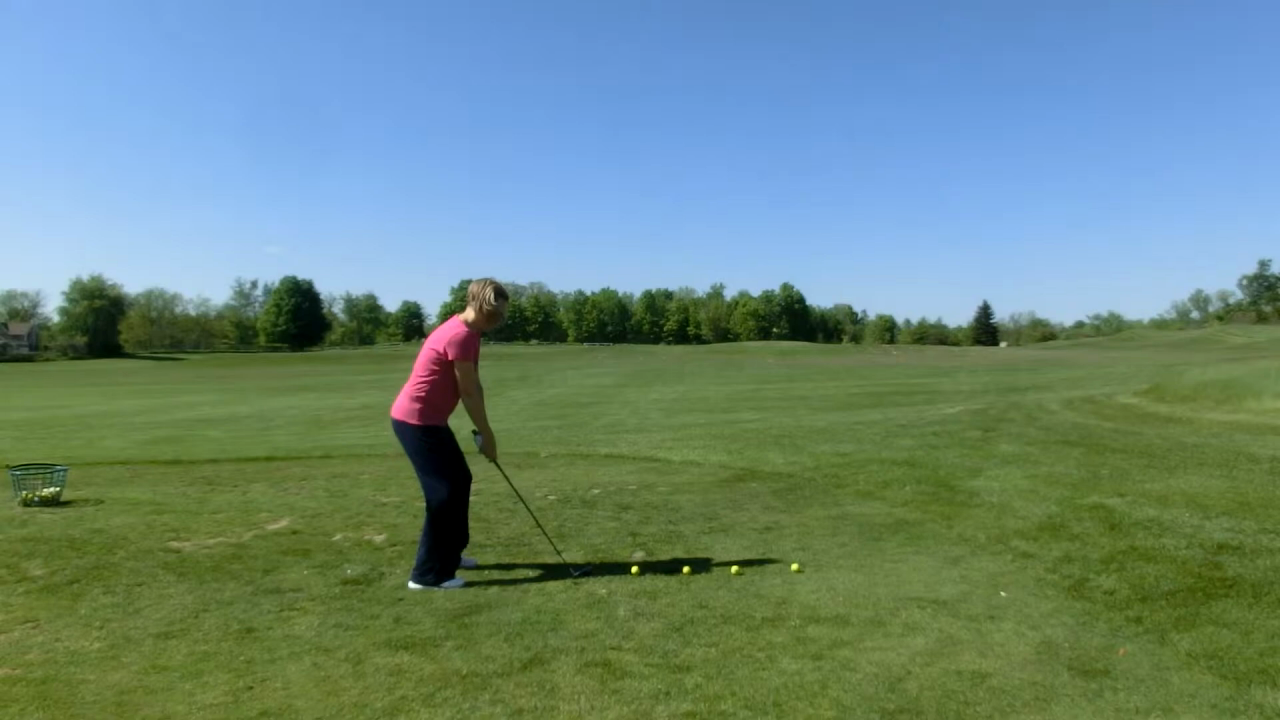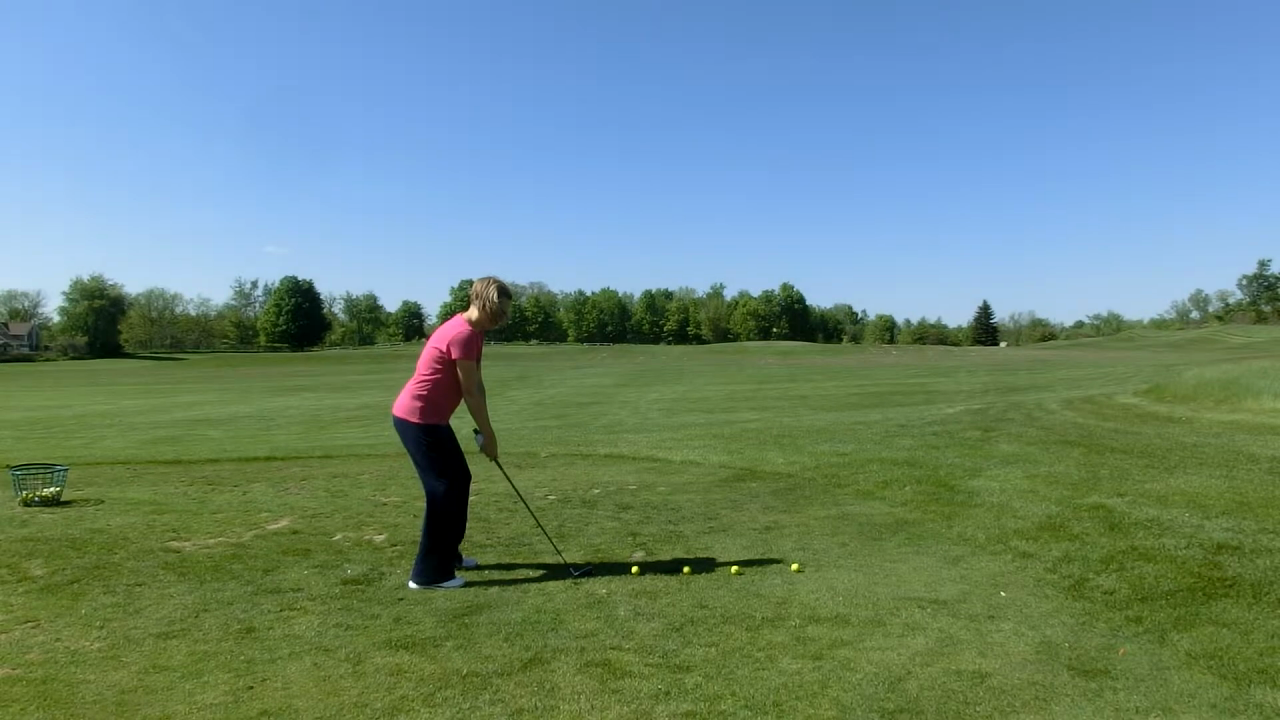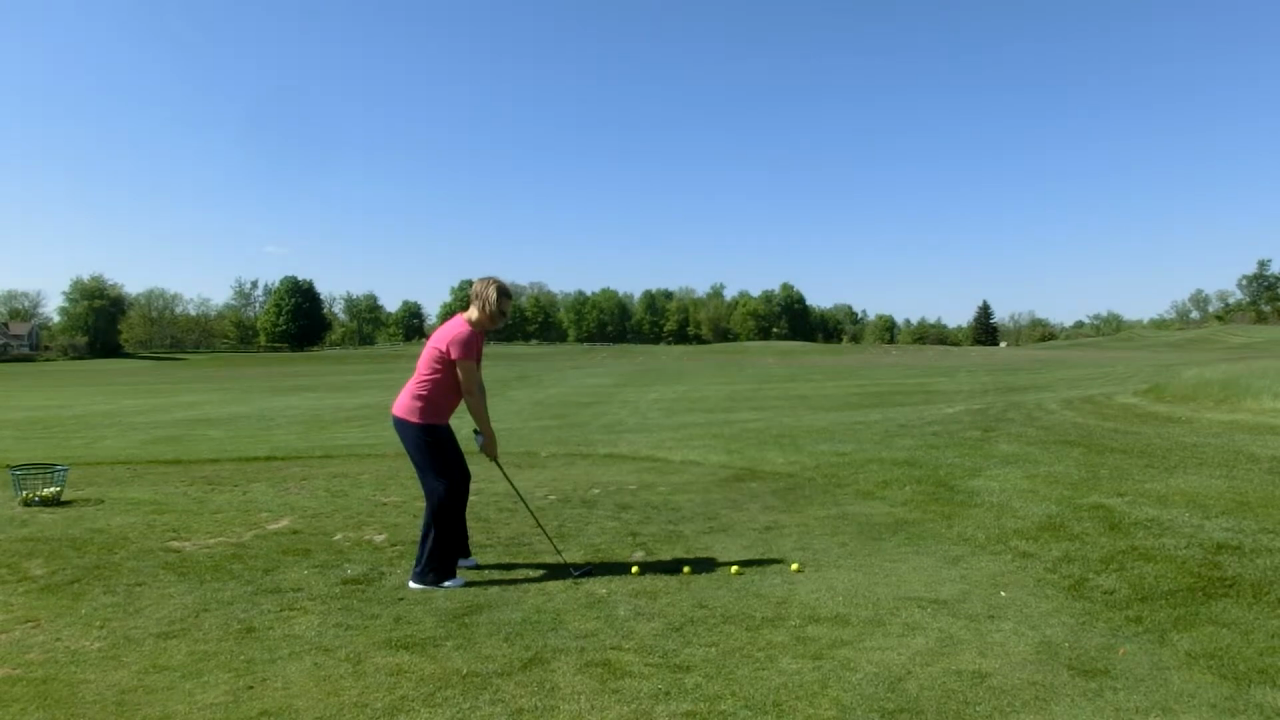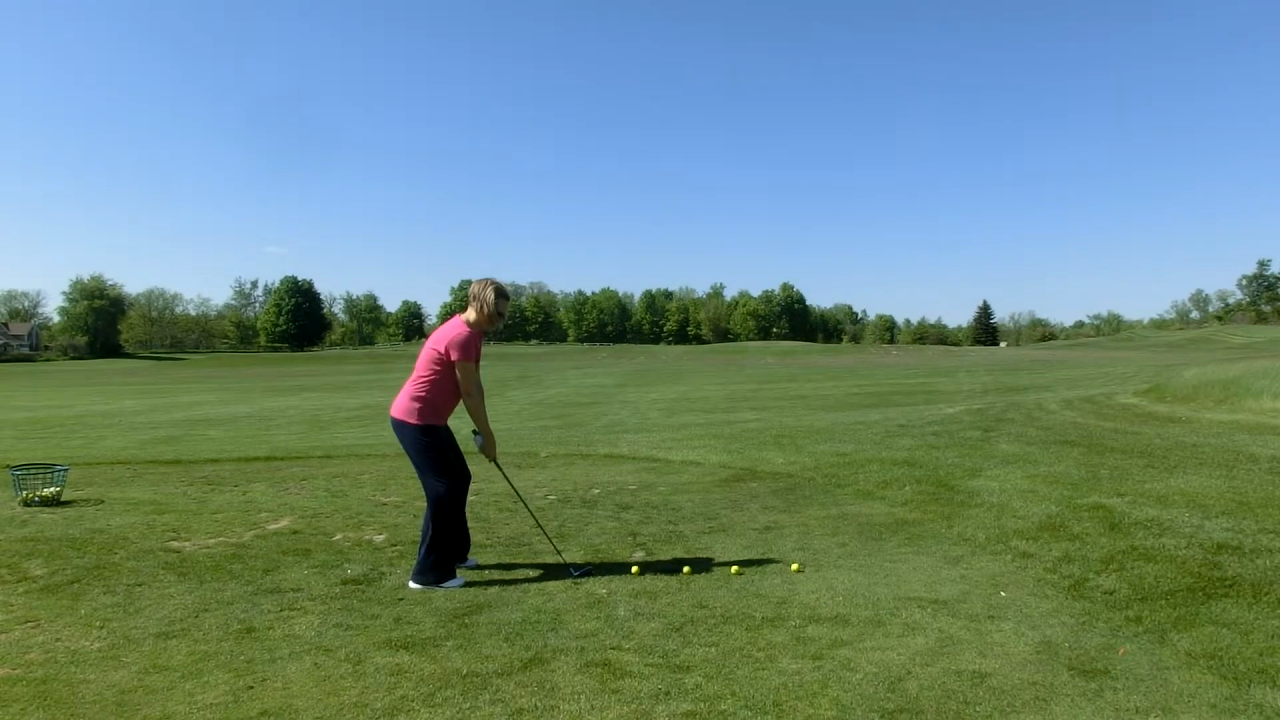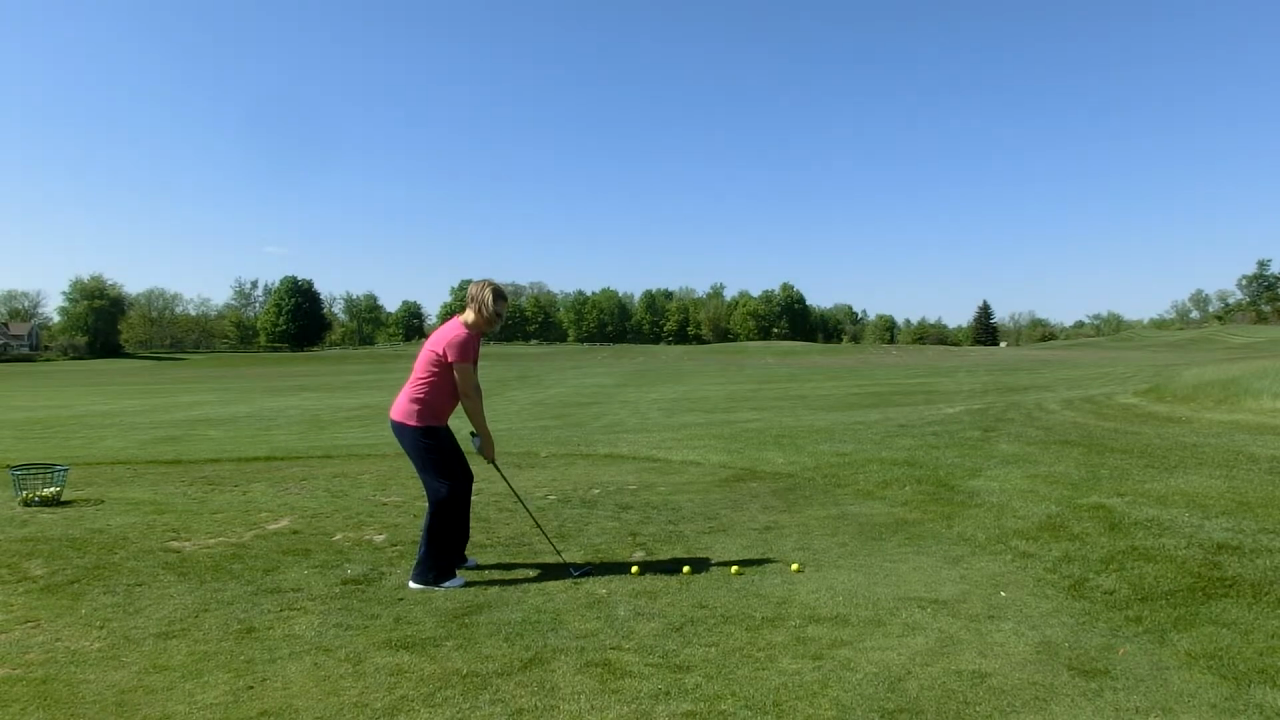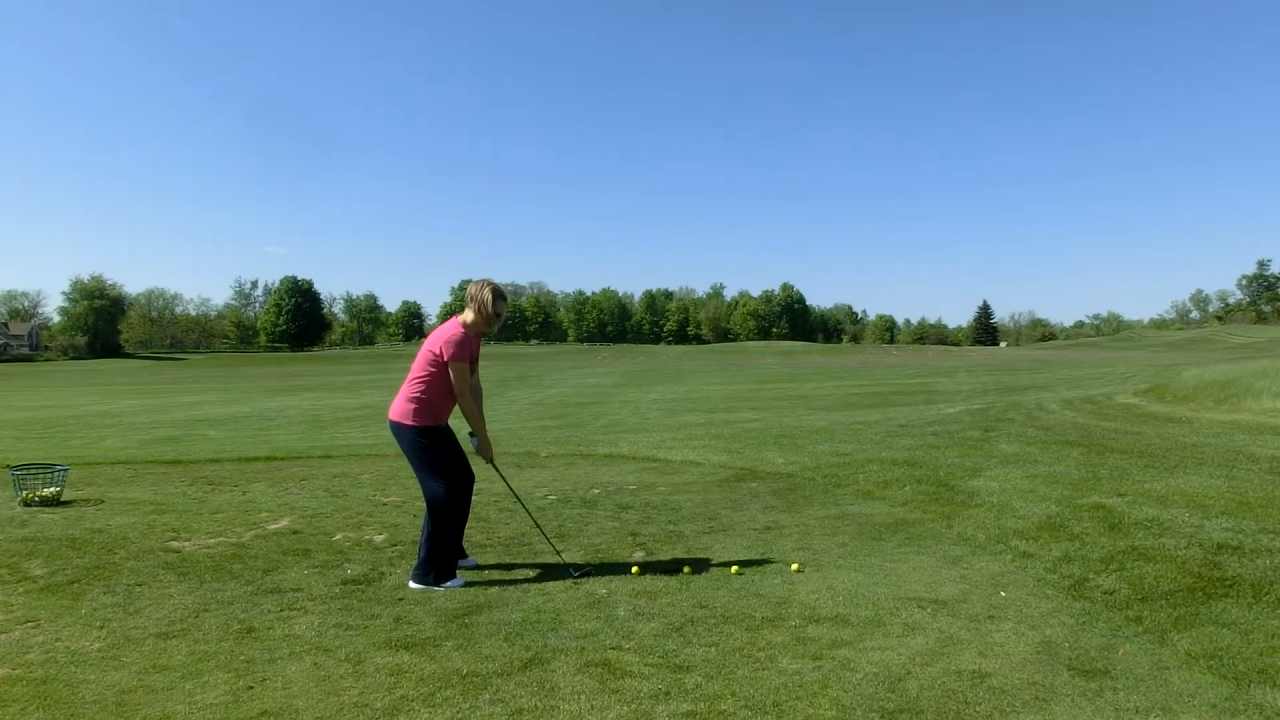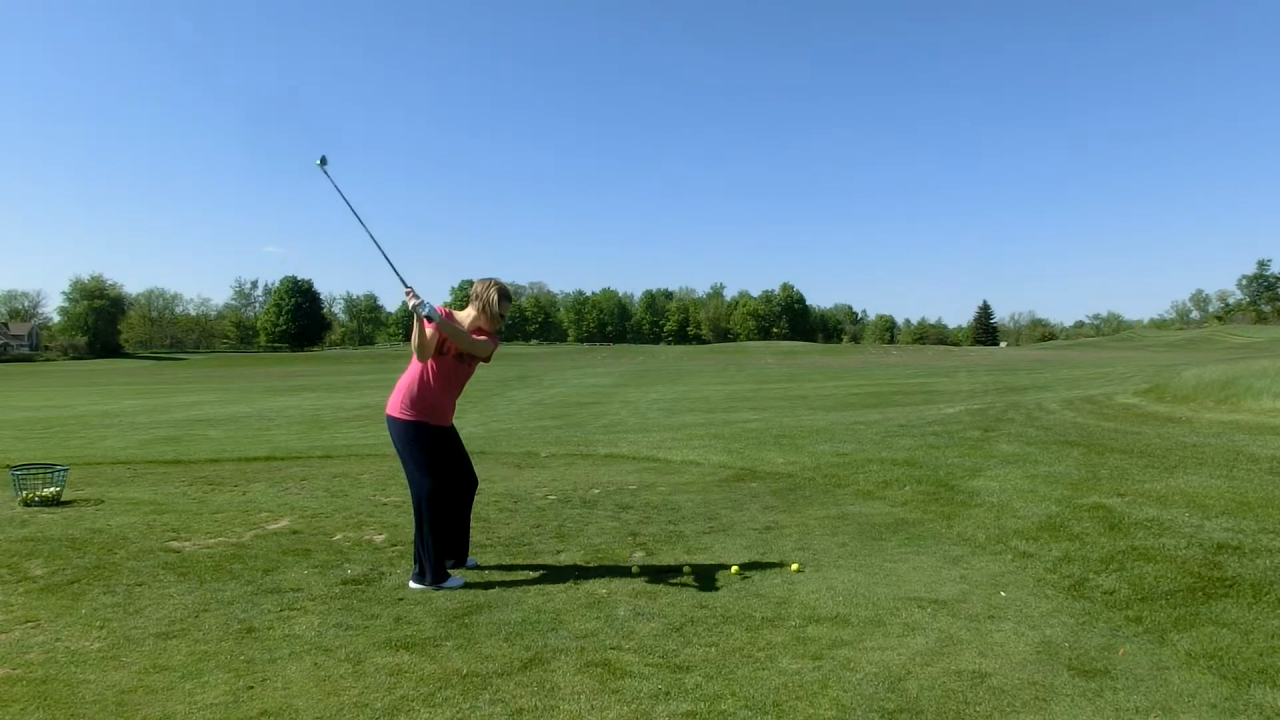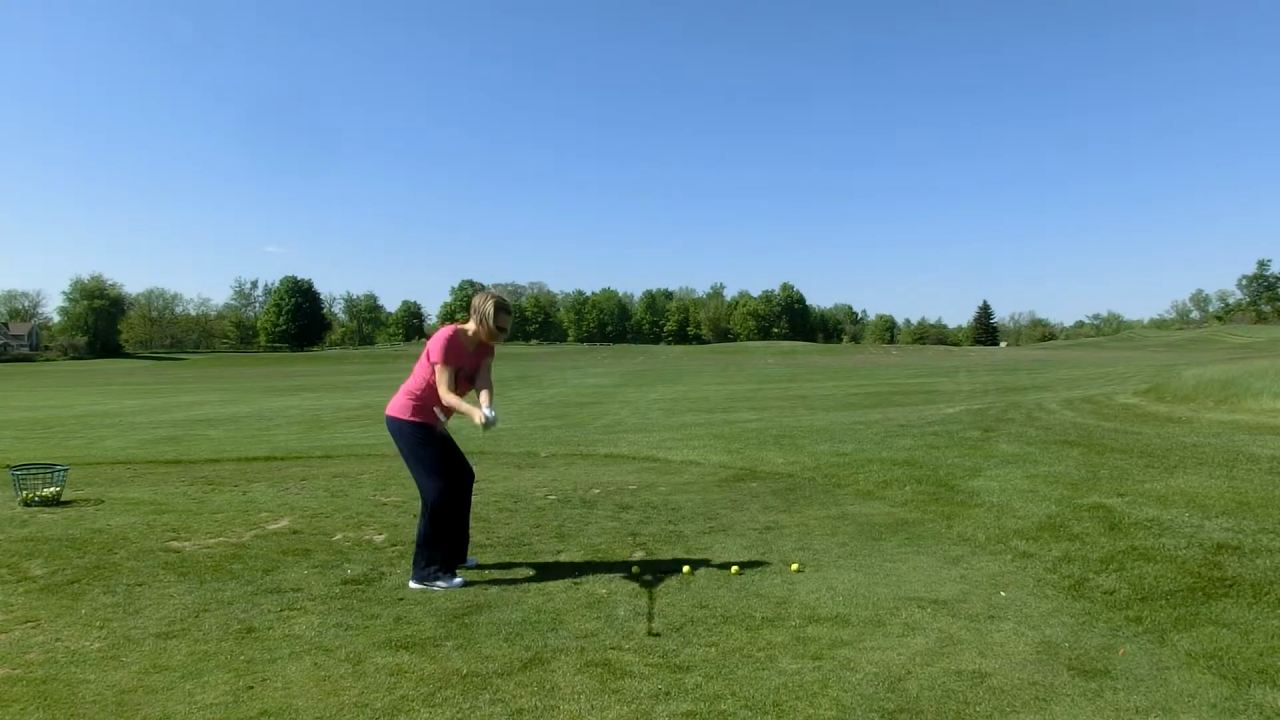
dt=0.5s
person 1, frame 1
left shoulder: (468, 332)
right shoulder: (459, 336)
left elbow: (474, 387)
right elbow: (468, 393)
left wrist: (483, 431)
right wrist: (487, 435)
left hip: (428, 419)
right hip: (416, 420)
left knee: (459, 481)
right knee: (444, 492)
left ankle: (449, 553)
right ankle: (428, 573)
person 1, frame 2
left shoulder: (472, 331)
right shoulder: (462, 335)
left elbow: (477, 386)
right elbow: (470, 392)
left wrist: (485, 431)
right wrist: (488, 434)
left hip: (429, 418)
right hip: (417, 418)
left knee: (459, 480)
right knee: (442, 490)
left ankle: (448, 554)
right ankle: (428, 573)
person 1, frame 3
left shoulder: (472, 331)
right shoulder: (462, 335)
left elbow: (477, 385)
right elbow: (470, 392)
left wrist: (485, 431)
right wrist: (488, 435)
left hip: (430, 417)
right hip: (417, 418)
left knee: (459, 480)
right knee: (443, 490)
left ankle: (451, 552)
right ankle: (428, 572)
person 1, frame 4
left shoulder: (471, 332)
right shoulder: (461, 336)
left elbow: (475, 386)
right elbow: (469, 393)
left wrist: (484, 431)
right wrist: (487, 435)
left hip: (429, 418)
right hip: (415, 419)
left knee: (459, 480)
right knee: (443, 489)
left ankle: (451, 552)
right ankle: (428, 572)
person 1, frame 5
left shoulder: (469, 333)
right shoulder: (459, 338)
left elbow: (474, 387)
right elbow: (467, 394)
left wrist: (481, 433)
right wrist: (485, 437)
left hip: (430, 419)
right hip: (415, 421)
left knee: (461, 480)
right knee: (446, 489)
left ankle: (451, 552)
right ankle: (428, 572)
person 1, frame 6
left shoulder: (471, 334)
right shoulder: (455, 337)
left elbow: (474, 385)
right elbow: (462, 394)
left wrist: (482, 432)
right wrist: (482, 437)
left hip: (431, 420)
right hip: (413, 420)
left knee: (462, 480)
right knee: (443, 490)
left ankle: (450, 551)
right ankle: (429, 573)
person 1, frame 7
left shoulder: (488, 339)
right shoulder: (439, 315)
left elbow: (464, 342)
right elbow: (421, 351)
left wrist: (432, 315)
right wrist: (422, 312)
left hip: (441, 420)
right hip: (408, 416)
left knee: (464, 483)
right knee: (431, 490)
left ankle: (451, 554)
right ankle: (427, 573)
person 1, frame 8
left shoulder: (484, 348)
right shoulder: (447, 340)
left elbow: (483, 383)
right elbow: (446, 395)
left wrist: (486, 409)
right wrist: (473, 413)
left hip: (431, 422)
right hip: (407, 418)
left knee: (461, 479)
right knee: (439, 489)
left ankle: (452, 553)
right ankle: (427, 572)
